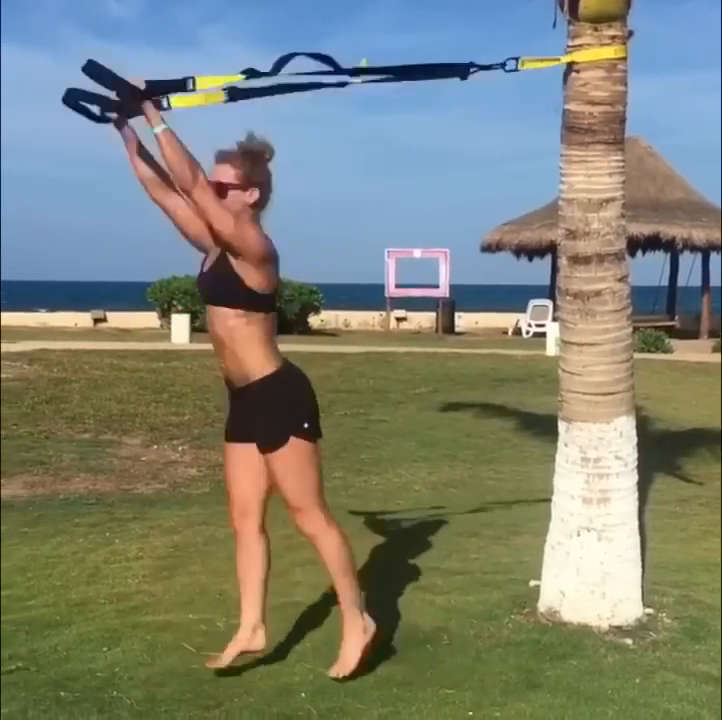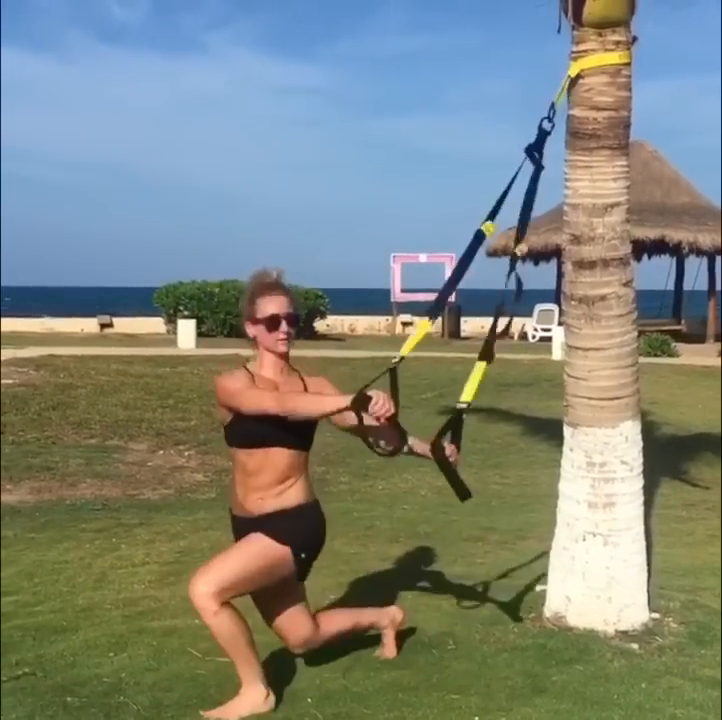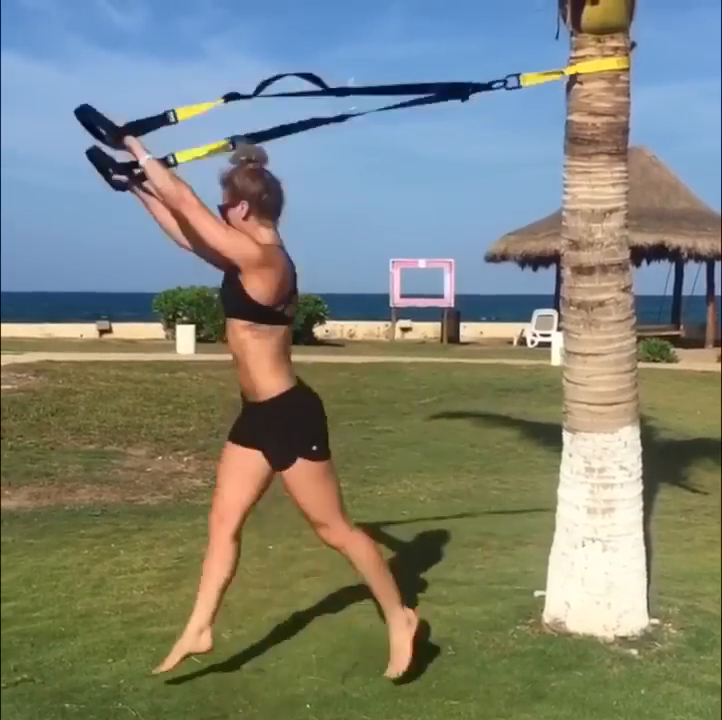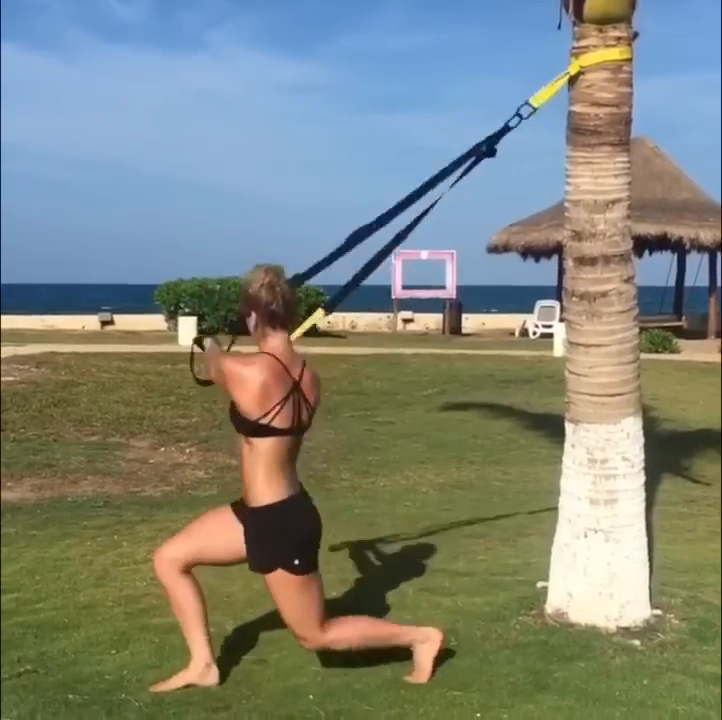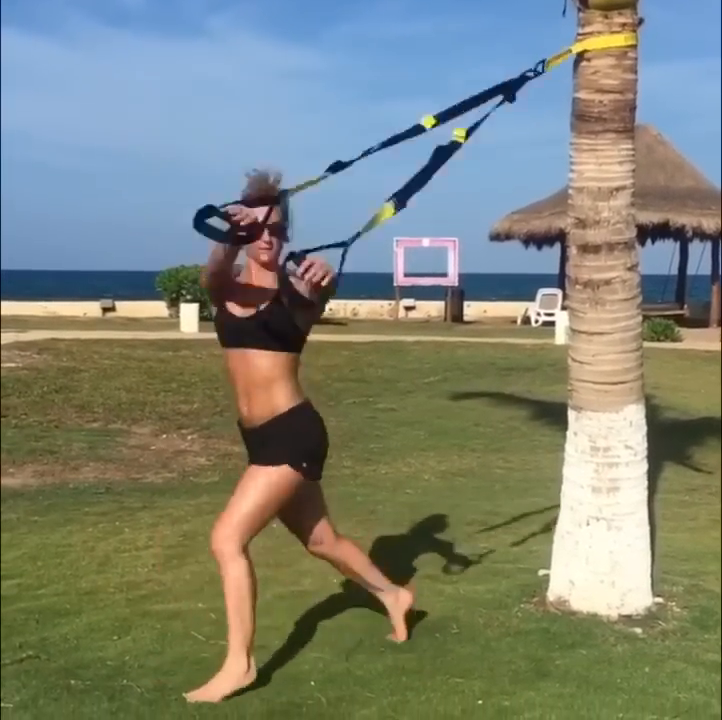
dt=0.5s
person 1, frame 1
left shoulder: (251, 247)
right shoulder: (217, 244)
left elbow: (192, 185)
right elbow: (164, 192)
left wrist: (155, 118)
right wrist: (128, 133)
left hip: (280, 396)
right hip: (244, 401)
left knee: (308, 517)
right knee: (245, 521)
left ankle: (356, 620)
right ankle: (251, 628)
person 1, frame 2
left shoulder: (316, 386)
right shoulder: (231, 386)
left elbow: (370, 430)
right elbow: (282, 406)
left wrist: (420, 446)
right wrist: (352, 402)
left hip: (296, 523)
right hip: (248, 527)
left knee: (205, 589)
right knee: (302, 637)
right ankle: (386, 618)
person 1, frame 3
left shoulder: (261, 259)
right shoulder: (254, 257)
left elbow: (188, 206)
right elbow: (193, 229)
left wrist: (141, 155)
right wrist: (147, 175)
left hip: (289, 415)
right hip: (260, 413)
left knee: (332, 528)
right knee: (223, 523)
left ankle: (399, 619)
right ankle: (198, 630)
person 1, frame 4
left shoulder: (245, 372)
right shoulder: (308, 376)
left elbow: (216, 364)
left wrist: (211, 348)
left hip: (277, 521)
right hip: (272, 511)
left knee: (315, 634)
right knee: (168, 559)
left ankle: (421, 637)
right ankle: (202, 664)
person 1, frame 5
left shoulder: (296, 288)
right shoulder: (224, 288)
left elbow: (315, 300)
right elbow: (216, 269)
left wrist: (319, 282)
right wrist: (235, 230)
left hip: (295, 434)
right hip: (257, 440)
left knee: (227, 537)
right knee: (320, 540)
left ankle: (239, 664)
right ankle: (394, 598)
